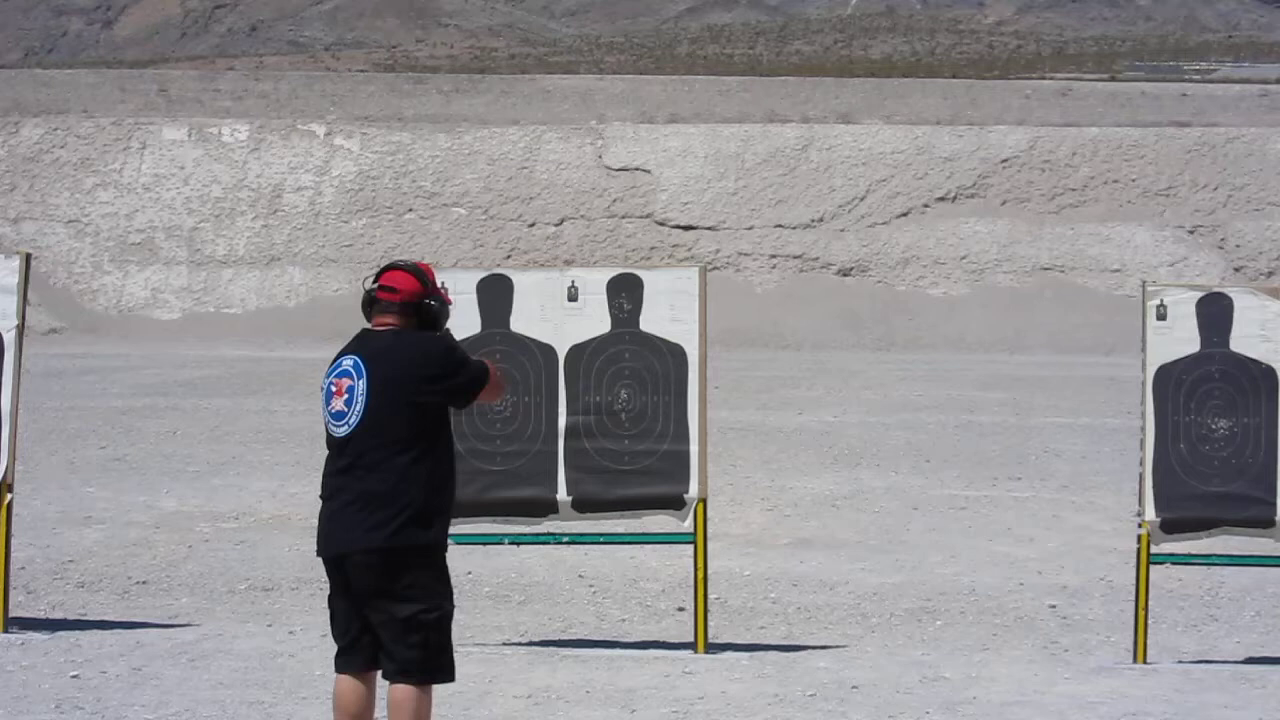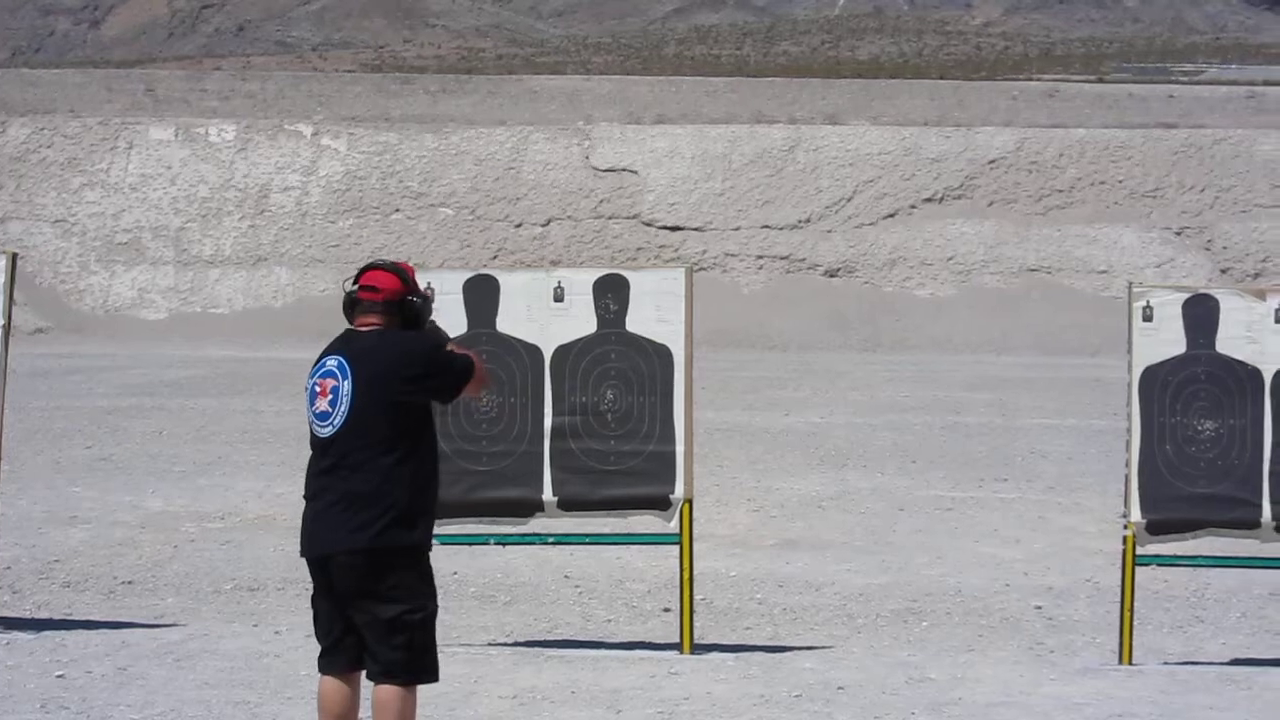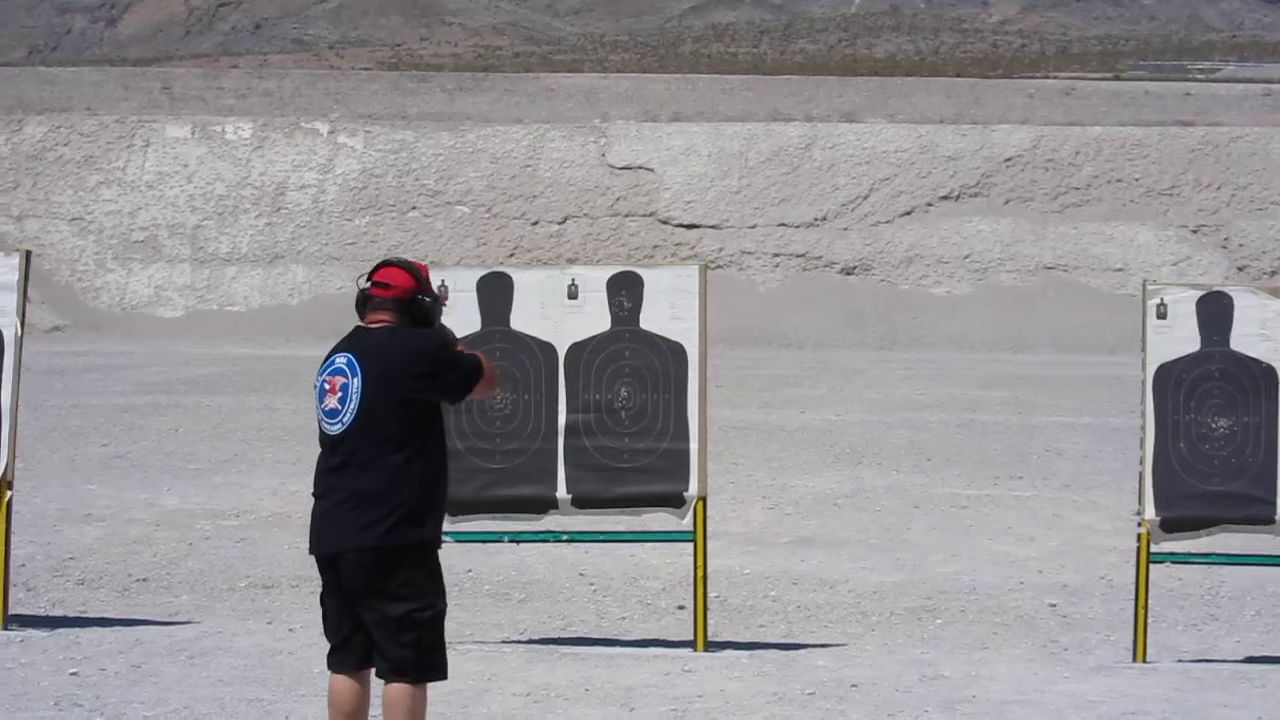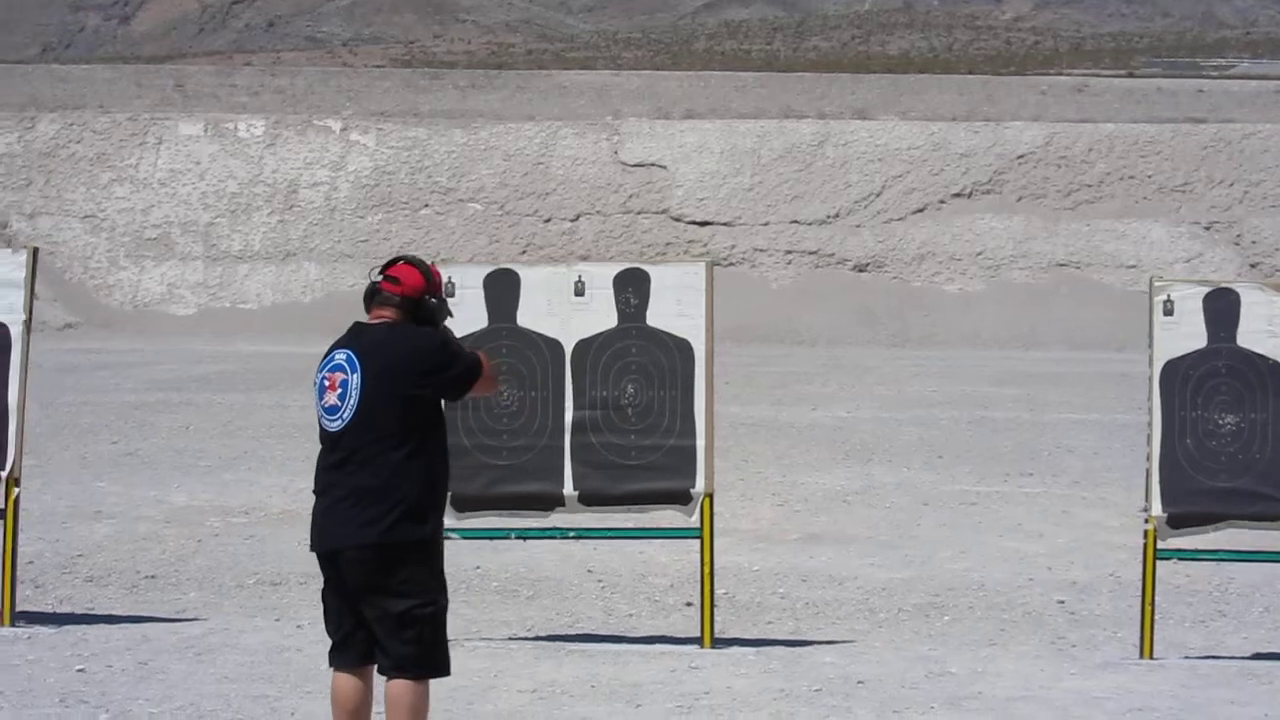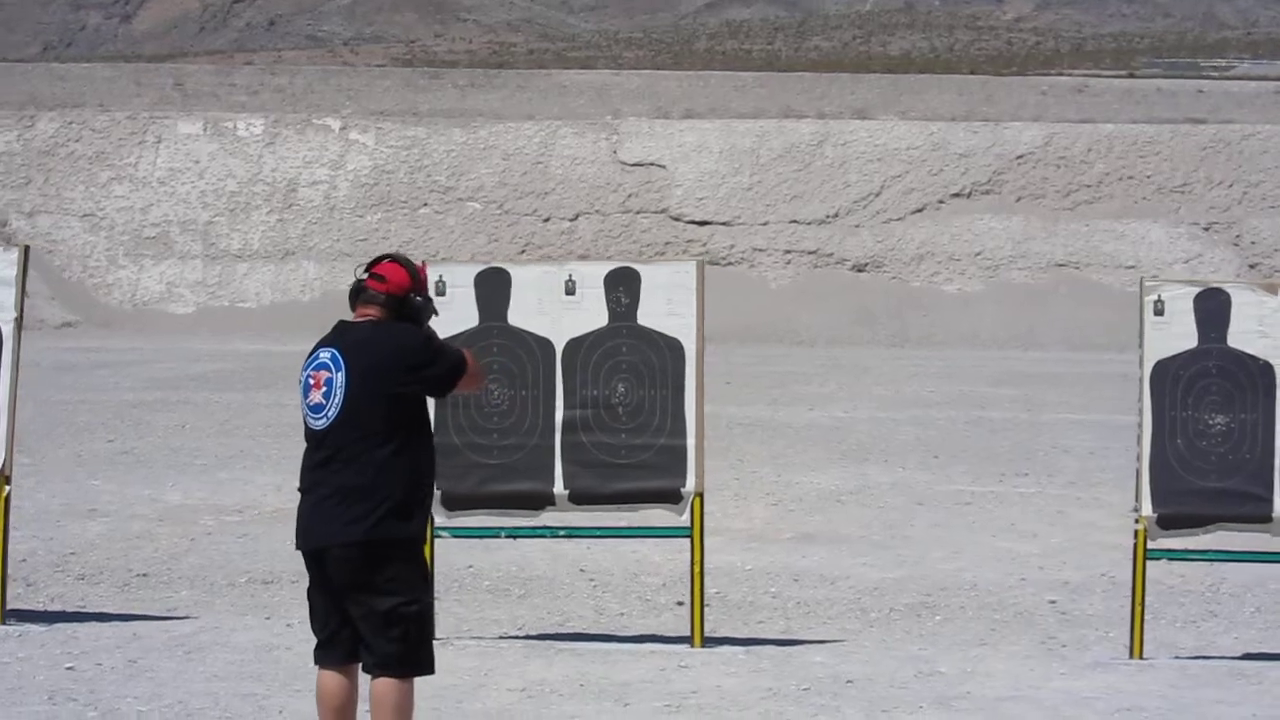
dt=0.2s
person 1, frame 1
left shoulder: (345, 358)
right shoulder: (425, 353)
right elbow: (493, 388)
right wrist: (450, 348)
left hip: (340, 538)
right hip: (399, 542)
left knee: (354, 663)
right knee: (411, 669)
person 1, frame 2
left shoulder: (328, 358)
right shoulder: (409, 351)
right elbow: (477, 379)
right wrist: (438, 341)
left hip: (324, 539)
right hip: (382, 543)
left knee: (338, 664)
right knee: (396, 670)
person 1, frame 3
left shoulder: (338, 355)
right shoulder: (418, 350)
right elbow: (487, 381)
right wrist: (447, 342)
left hip: (333, 537)
right hip: (392, 540)
left knee: (348, 661)
right knee: (407, 667)
person 1, frame 4
left shoulder: (337, 351)
right shoulder: (418, 346)
right elbow: (486, 379)
right wrist: (445, 340)
left hip: (334, 534)
right hip: (393, 537)
left knee: (350, 658)
right knee: (408, 664)
person 1, frame 5
left shoulder: (323, 349)
right shoulder: (402, 345)
right elbow: (472, 377)
right wrist: (429, 341)
left hip: (319, 532)
right hip: (378, 535)
left knee: (335, 656)
right knee: (393, 662)
